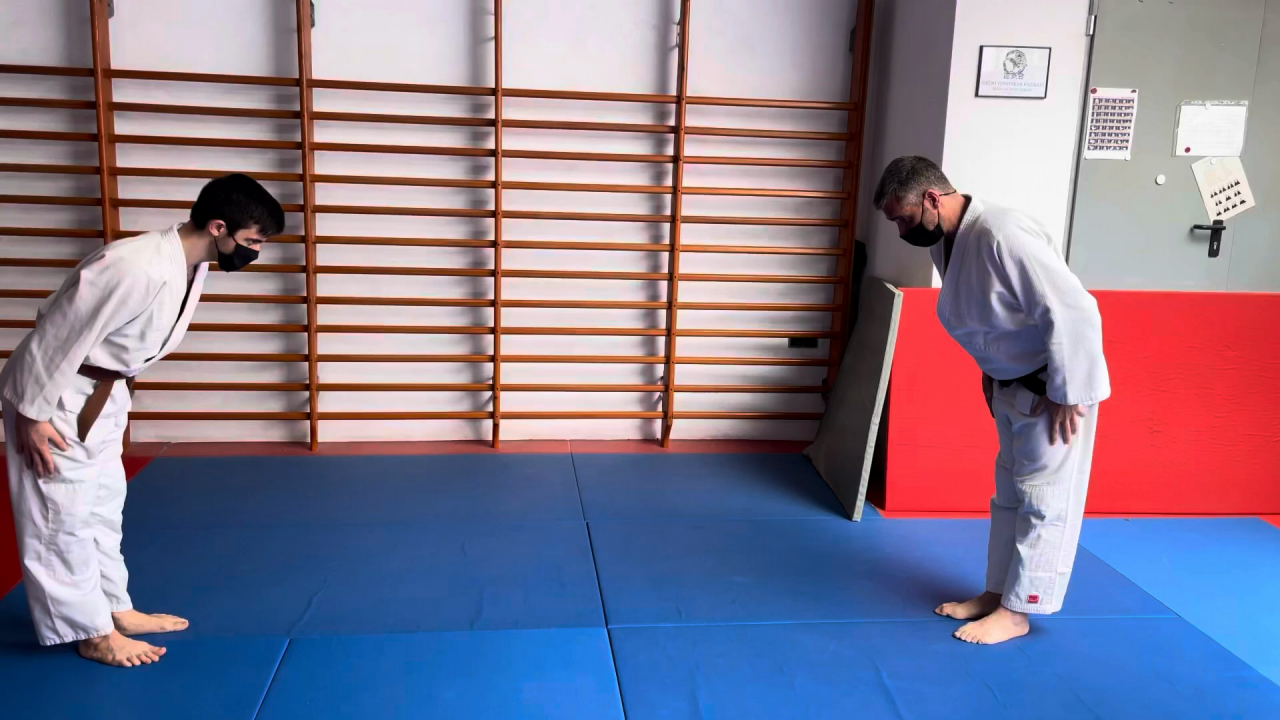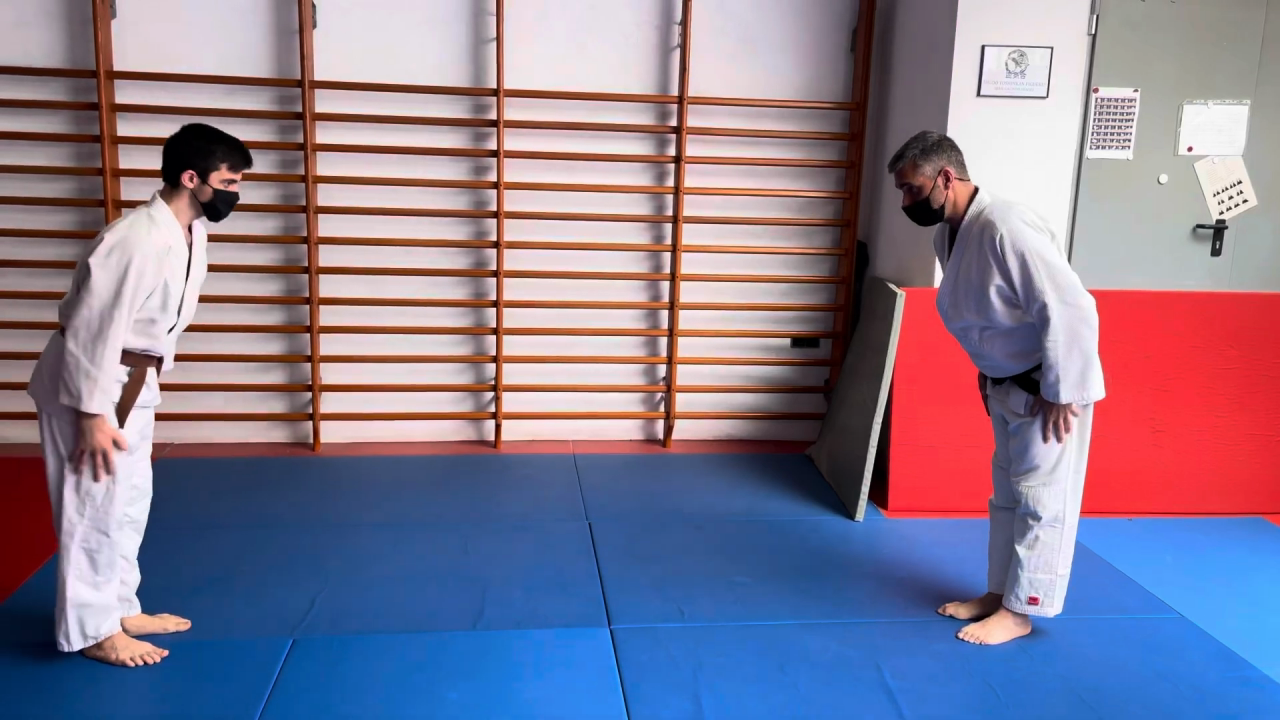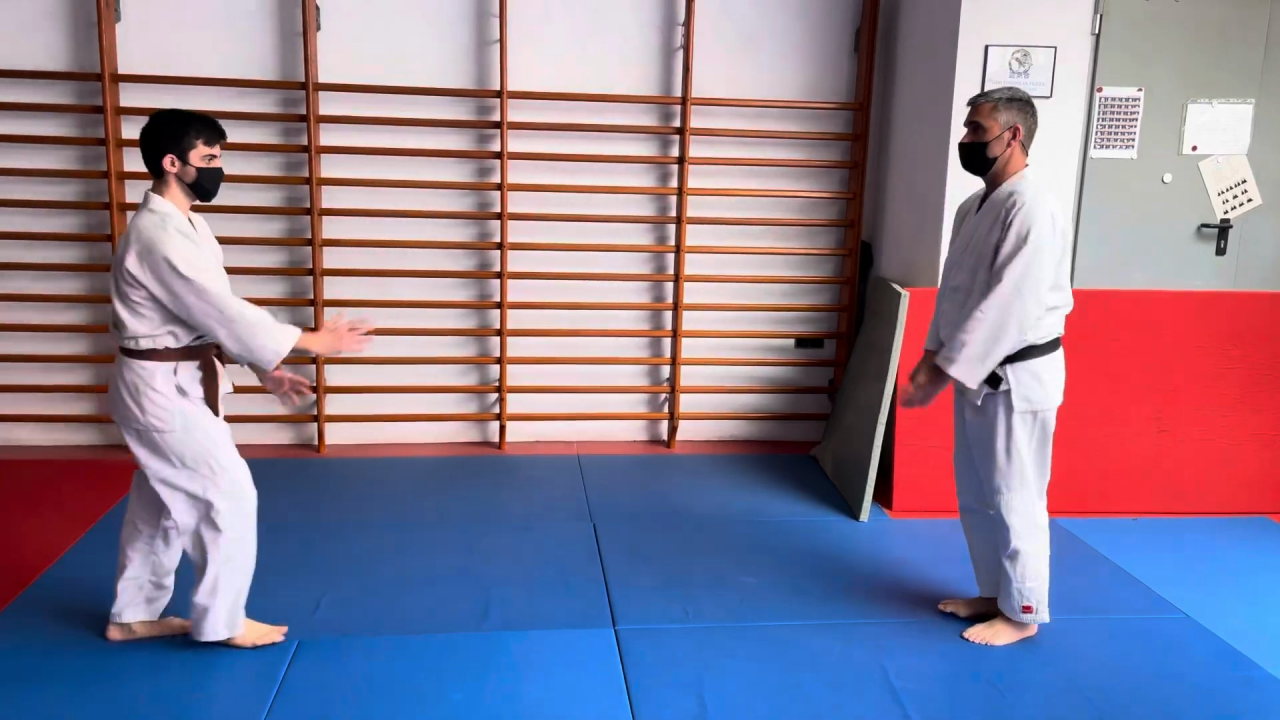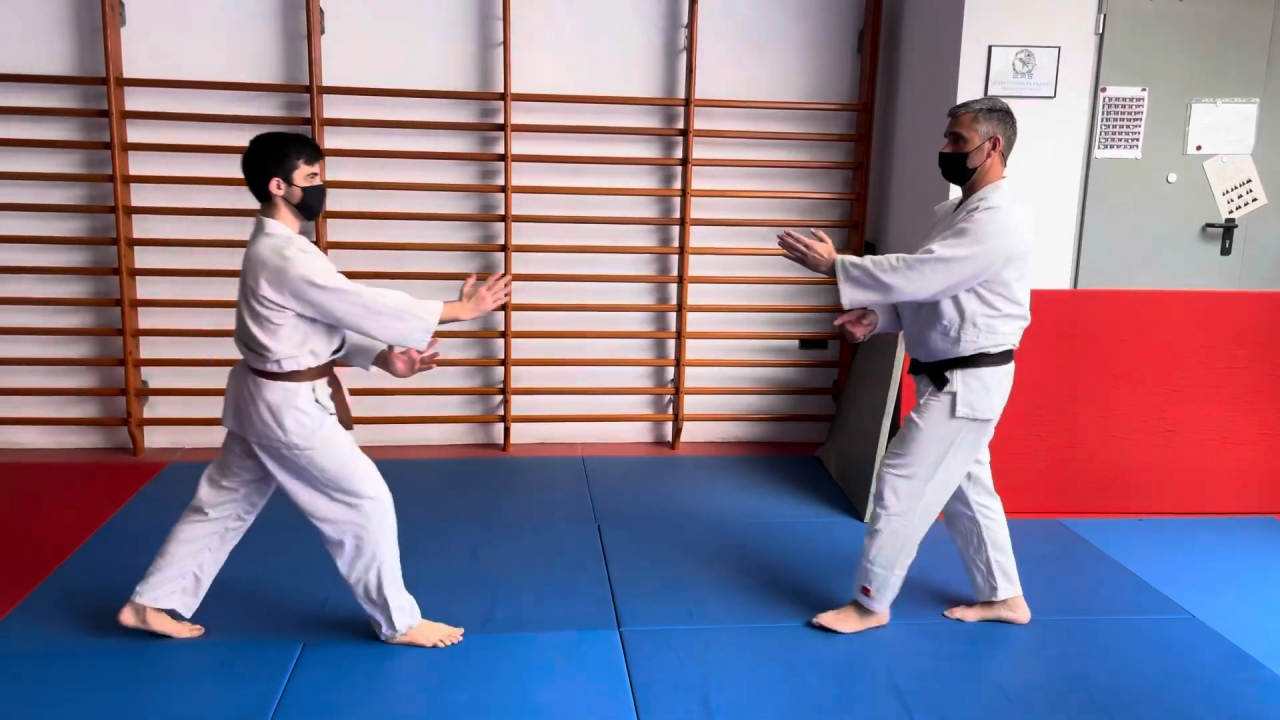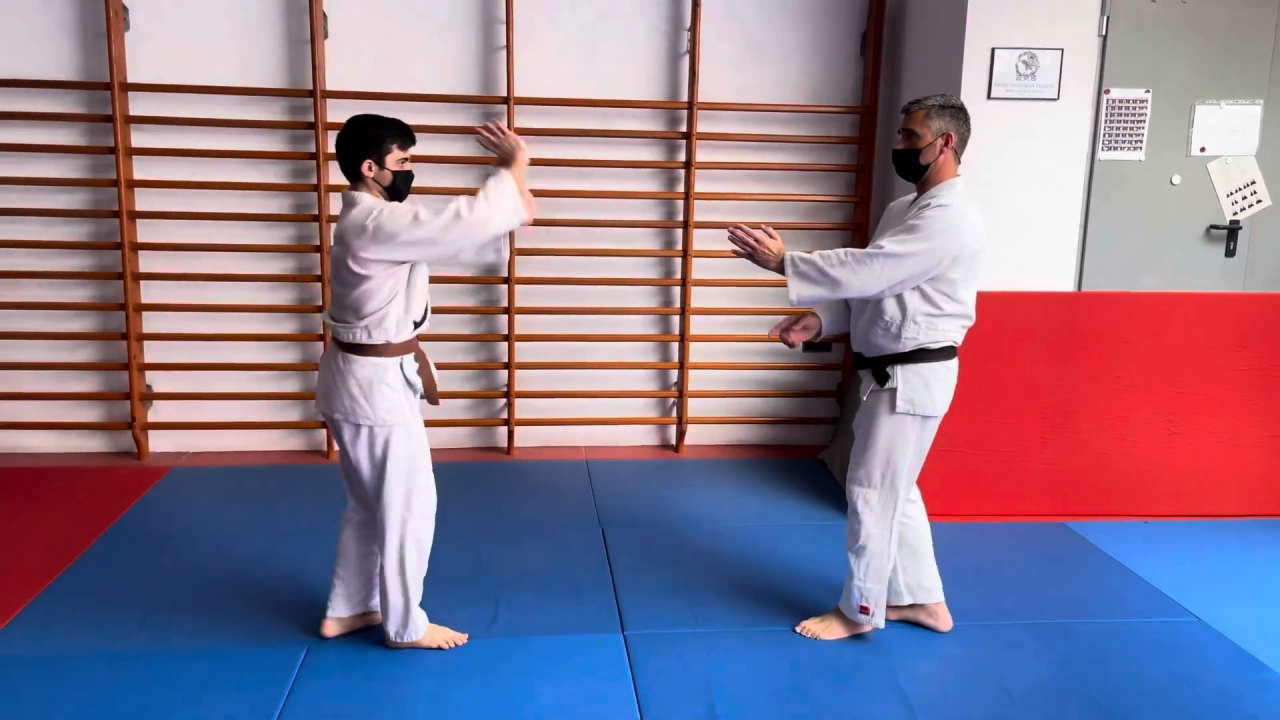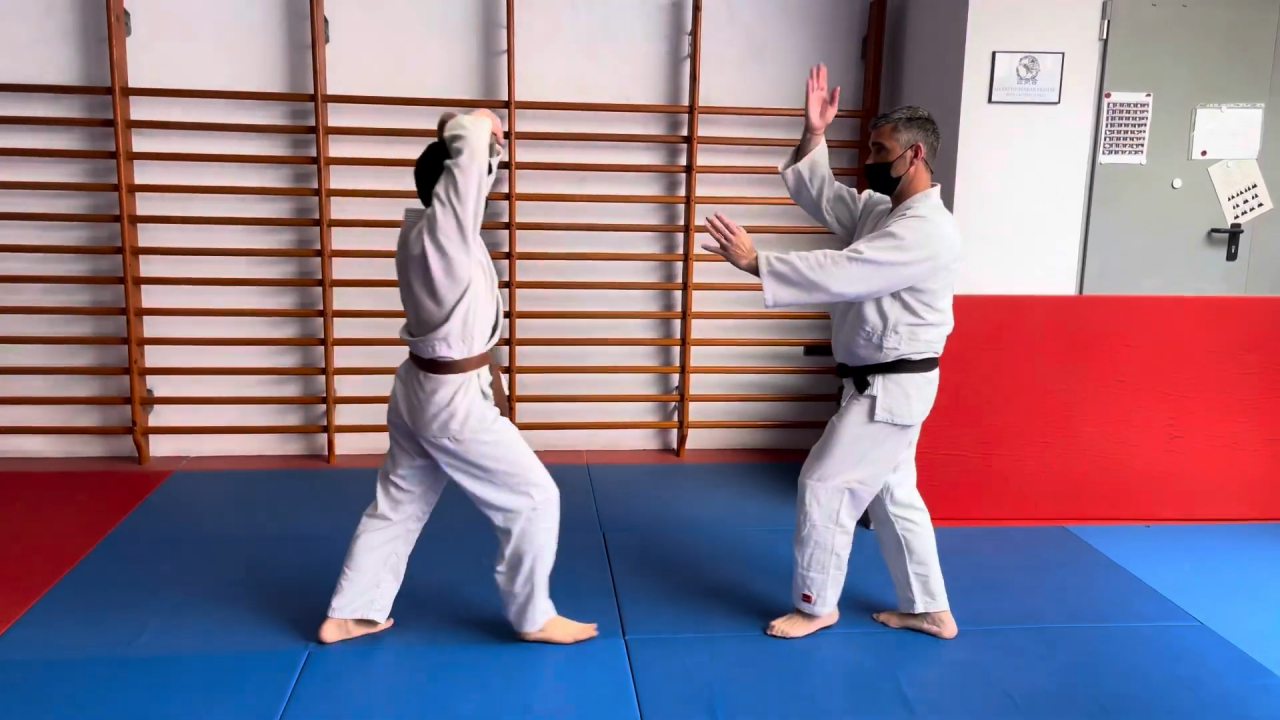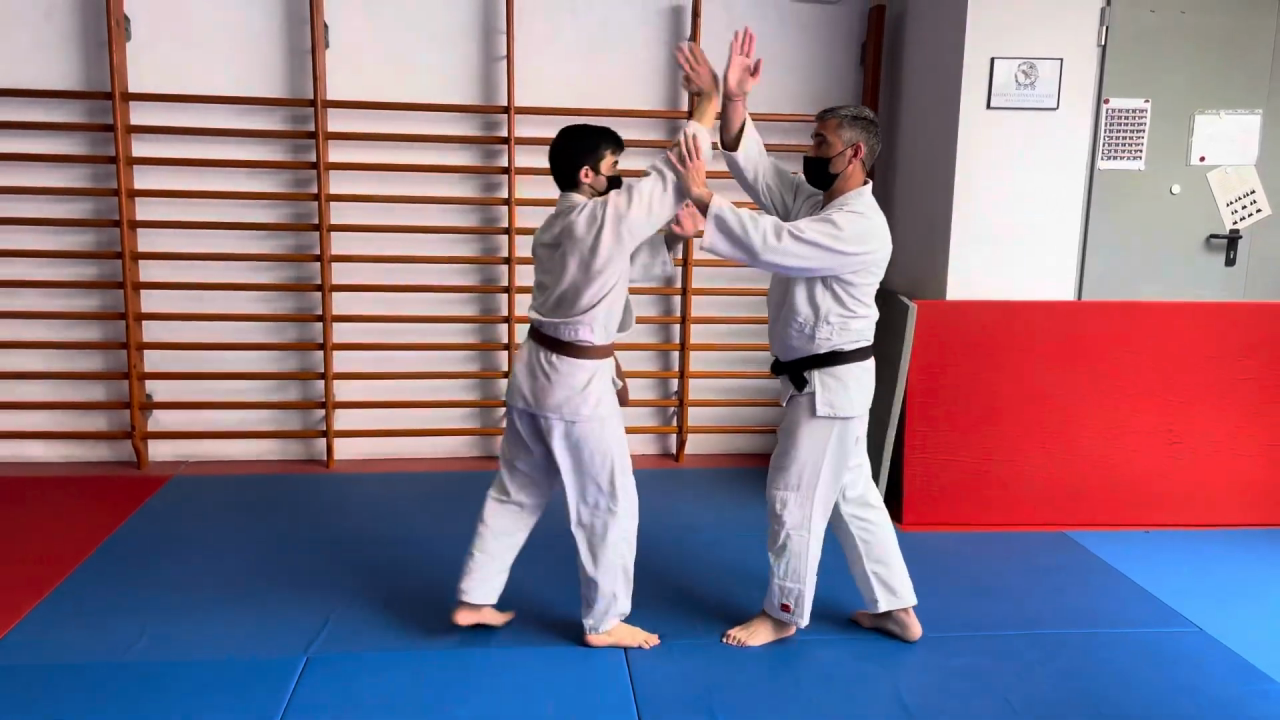
dt=0.4s
person 1, frame 1
left shoulder: (1003, 234)
right shoulder: (945, 242)
left elbow: (1073, 312)
left wrist: (1068, 395)
right wrist: (992, 373)
left hip: (1059, 385)
right hip: (1014, 383)
left knee: (1046, 496)
right knee: (1012, 491)
left ankle: (1017, 609)
right ankle: (998, 592)
person 1, frame 2
left shoulder: (1007, 229)
right shoulder: (947, 234)
left elbow: (1070, 311)
left wrist: (1062, 394)
right wrist: (991, 373)
left hip: (1051, 385)
right hip: (1011, 383)
left knee: (1044, 498)
right knee: (1009, 492)
left ankle: (1019, 610)
right ankle: (998, 592)
person 1, frame 3
left shoulder: (1033, 210)
right shoulder: (974, 209)
left elbow: (1010, 302)
left wrist: (947, 367)
right wrist: (937, 353)
left hip: (1018, 379)
right hip: (979, 377)
left knee: (1012, 498)
right knee: (976, 493)
left ankle: (1023, 611)
right ankle: (996, 595)
person 1, frame 4
left shoulder: (999, 222)
right shoulder: (952, 212)
left elbow: (921, 274)
right elbow: (921, 284)
left wrist: (835, 265)
right wrist: (874, 315)
left hip: (970, 382)
right hip: (949, 378)
left knee: (903, 483)
right knee: (966, 488)
left ankle: (871, 601)
right ankle: (1003, 596)
person 1, frame 5
left shoulder: (951, 220)
right shoulder: (905, 209)
left elbow: (866, 269)
right elbow: (867, 274)
left wrist: (783, 261)
right wrist: (816, 321)
left hip: (912, 377)
right hip: (892, 372)
left knee: (872, 492)
right knee: (891, 489)
left ankle: (860, 611)
right ankle: (923, 599)
person 1, frame 6
left shoulder: (927, 231)
right shoulder: (879, 210)
left elbow: (838, 274)
right elbow: (814, 192)
left wrist: (754, 262)
right wrist: (815, 130)
left hip: (893, 388)
right hip: (880, 384)
left knee: (824, 486)
right knee: (893, 495)
left ankle: (815, 604)
right ankle: (930, 609)
person 1, frame 7
left shoulder: (860, 226)
right shoulder: (812, 200)
left elbow: (772, 245)
right elbow: (752, 166)
left wrist: (704, 200)
right wrist: (733, 98)
left hip: (831, 382)
right hip: (824, 378)
left knee: (797, 498)
right knee: (852, 495)
left ankle: (784, 614)
right ankle: (895, 608)
person 2, frame 1
left shoulder: (190, 264)
right shoulder: (136, 268)
right elbow: (58, 336)
left hip: (100, 393)
right hip: (56, 393)
left knee: (101, 501)
right knee: (64, 511)
left ankle: (112, 609)
right ankle: (90, 631)
person 2, frame 2
left shoulder: (191, 234)
right shoulder: (137, 239)
right elbow: (95, 331)
left wrist: (145, 391)
right wrist: (95, 415)
left hip: (128, 380)
right hip: (90, 384)
left knee: (126, 500)
right knee: (97, 505)
left ankle: (119, 610)
right ankle: (93, 630)
person 2, frame 3
left shoulder: (181, 223)
right shoulder: (156, 233)
left elbow: (214, 306)
right elbow: (218, 309)
left wrist: (264, 366)
right wrist: (307, 343)
left hip: (173, 382)
right hip: (161, 388)
left knee: (161, 506)
right knee: (226, 495)
left ankle: (131, 616)
right ankle: (220, 620)
person 2, frame 4
left shoulder: (280, 245)
right shoulder: (283, 258)
left elbow: (335, 318)
right elbow: (360, 305)
left wrist: (383, 357)
right wrist: (457, 309)
left hip: (267, 397)
right hip: (292, 406)
left knee: (222, 505)
right knee: (368, 506)
left ankle: (149, 602)
right ankle: (397, 620)
person 2, frame 5
left shoulder: (367, 216)
right shoulder: (379, 222)
left elbow: (456, 233)
right elbow: (465, 221)
left wrist: (508, 212)
right wrist: (513, 168)
left hip: (358, 372)
right hip: (375, 381)
left knee: (370, 505)
right knee: (407, 505)
left ankle: (347, 610)
right ankle: (405, 623)
person 2, frame 6
left shoulder: (419, 228)
right shoulder: (442, 231)
left elbow: (474, 153)
right elbow: (469, 146)
left wrist: (477, 132)
right wrist: (461, 128)
left hip: (421, 390)
right hip: (456, 399)
left knee: (396, 505)
right knee: (532, 499)
left ankle: (347, 614)
right ankle: (535, 616)
person 2, frame 7
left shoulder: (552, 226)
right shoulder: (606, 219)
right elbow: (670, 172)
left wrist: (671, 229)
right wrist: (708, 99)
left hip: (534, 373)
right hip: (581, 383)
left knee: (515, 497)
right knee: (608, 506)
left ankle: (475, 599)
right ankle: (603, 622)
